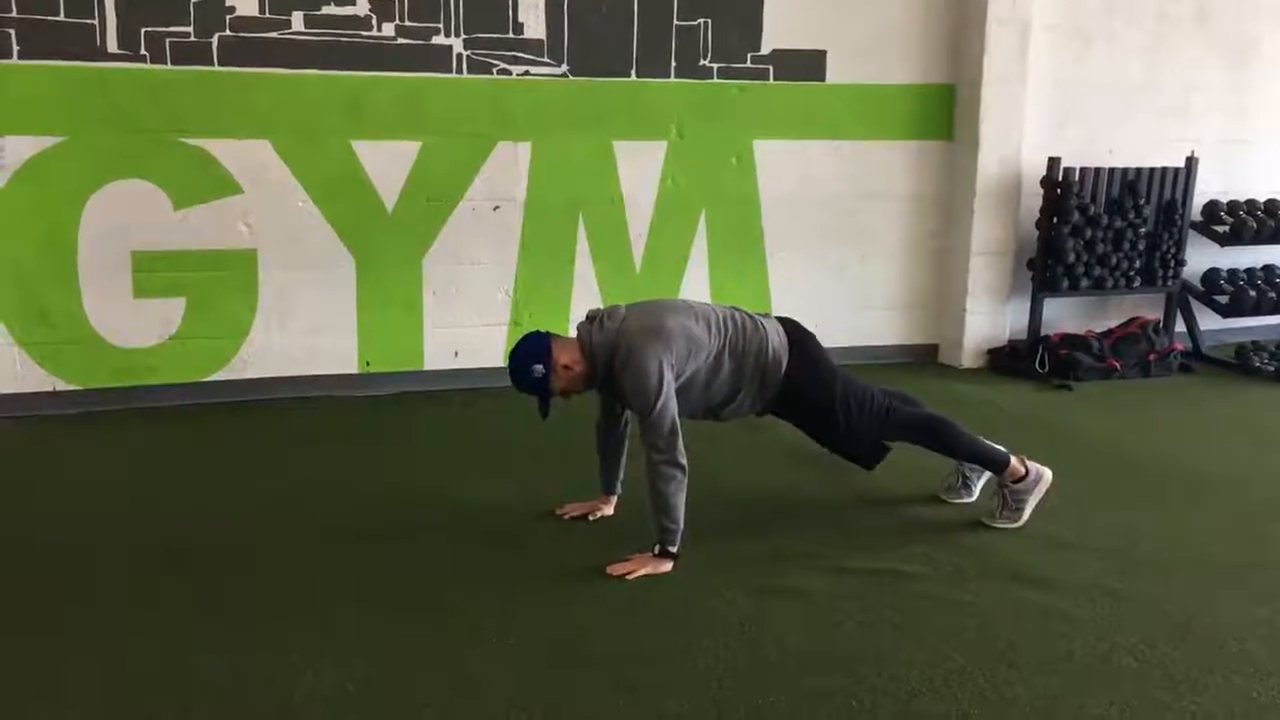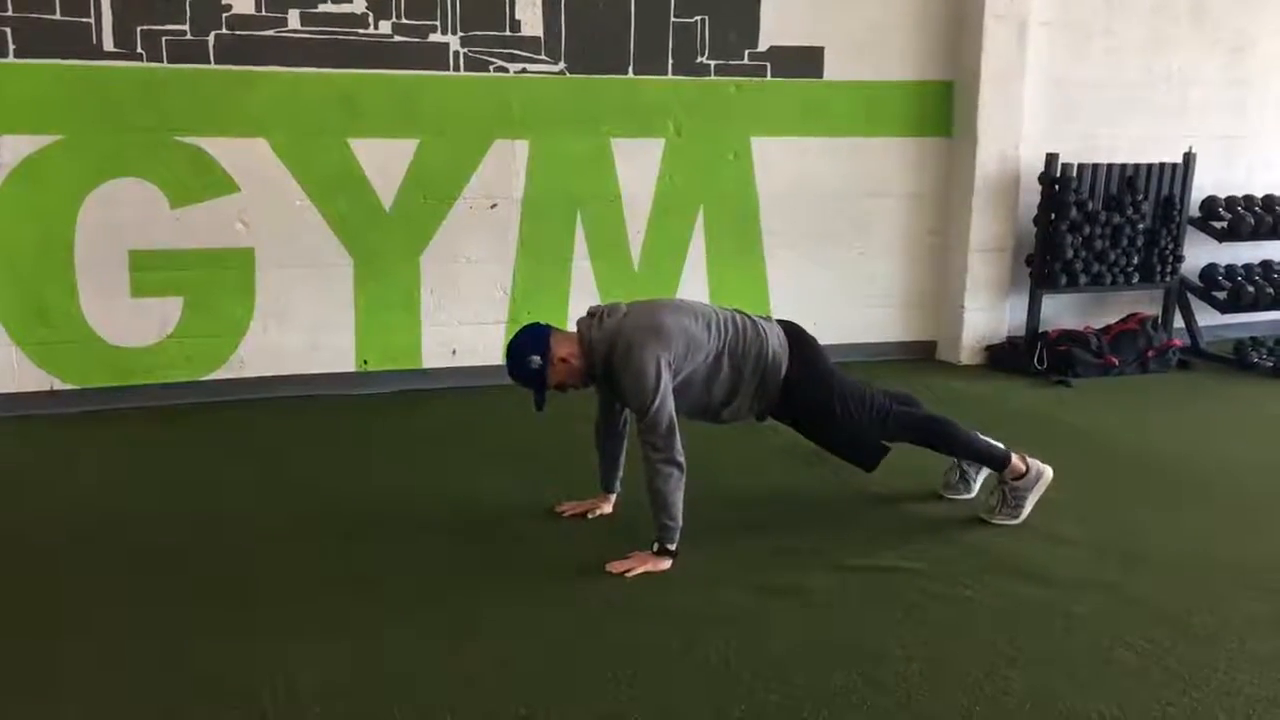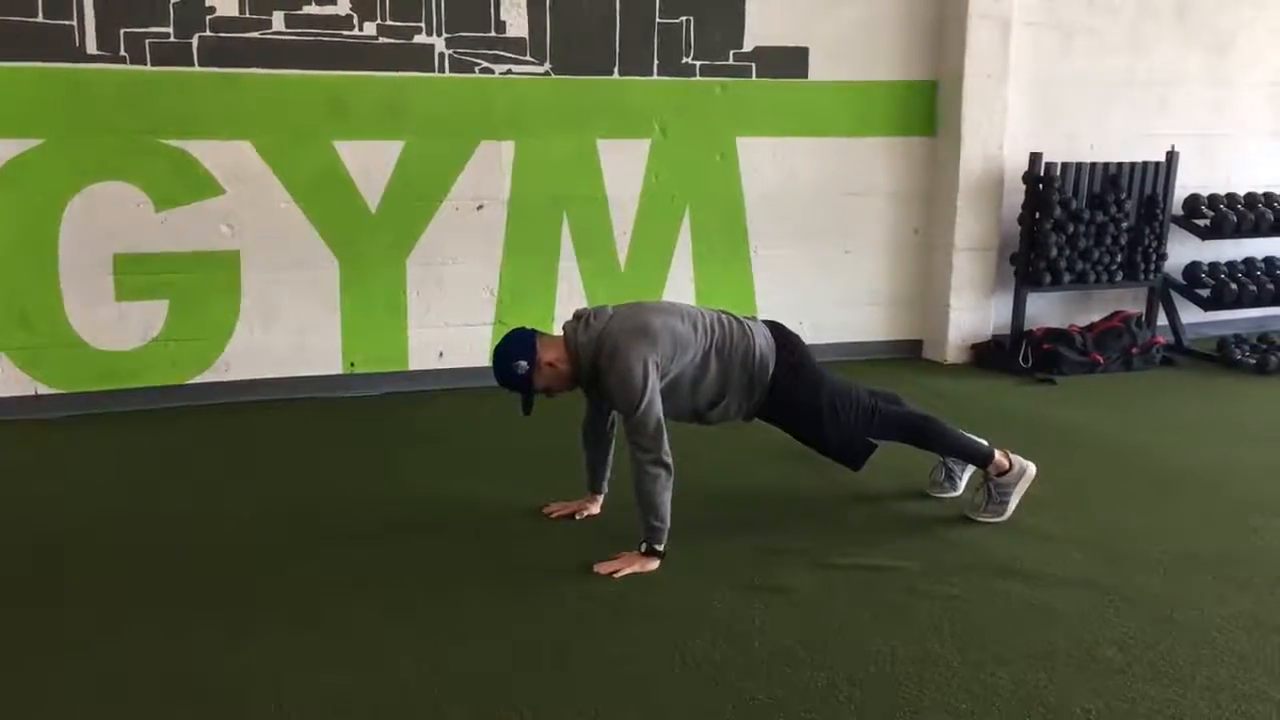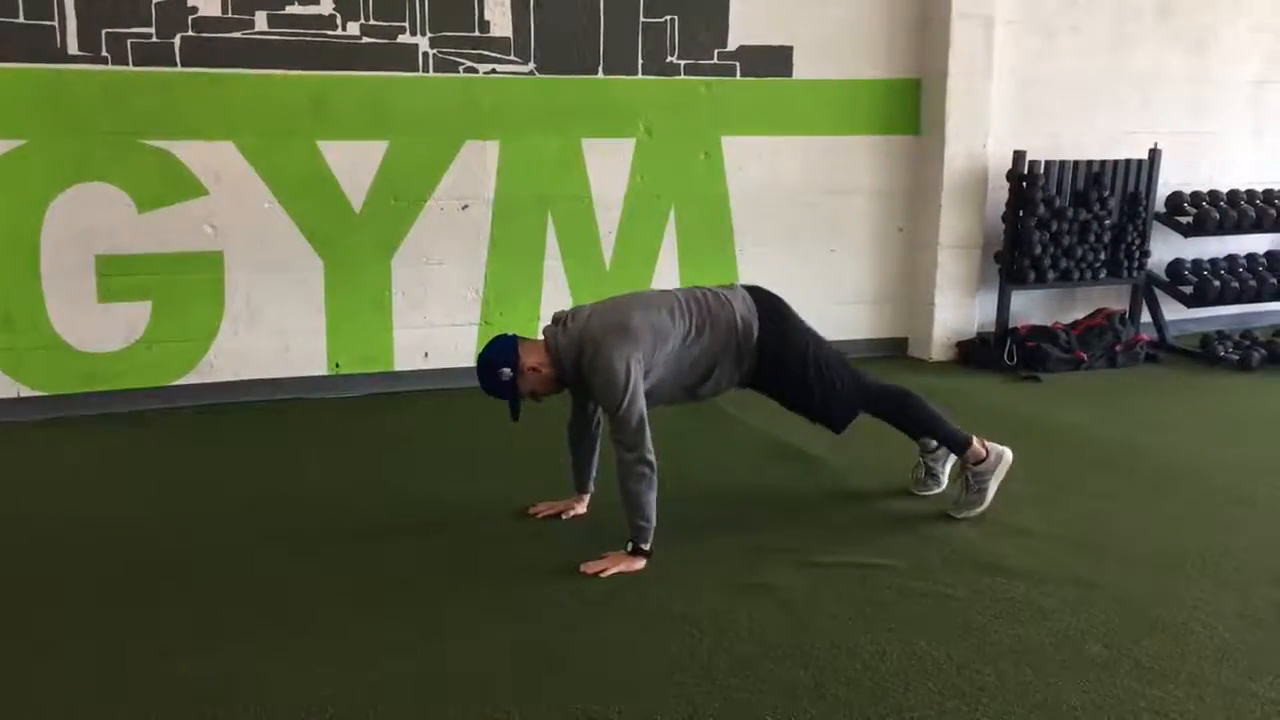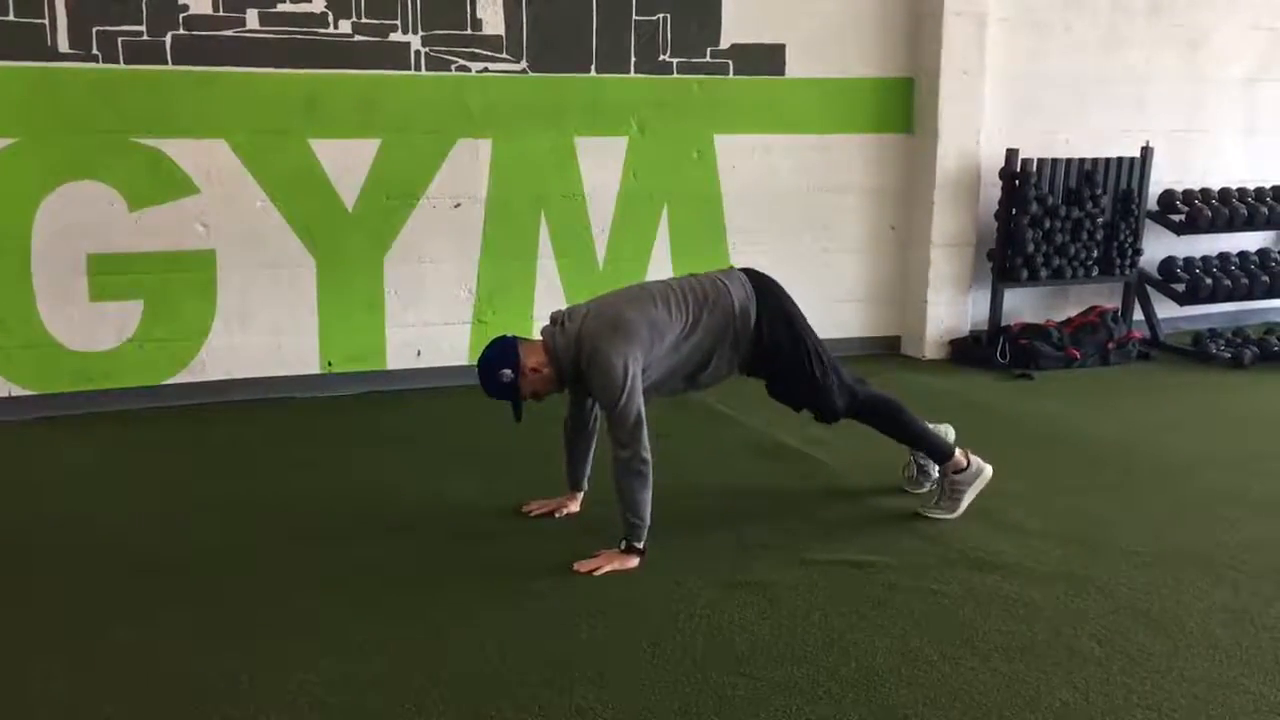
dt=0.3s
person 1, frame 1
left shoulder: (637, 357)
right shoulder: (603, 341)
left elbow: (666, 453)
right elbow: (612, 421)
left wrist: (666, 551)
right wrist: (607, 497)
left hip: (784, 366)
right hip: (767, 357)
left knee: (884, 420)
right knee: (877, 411)
left ankle: (1017, 473)
right ankle: (972, 457)
person 1, frame 2
left shoulder: (634, 354)
right shoulder: (602, 337)
left elbow: (663, 451)
right elbow: (612, 418)
left wrist: (664, 549)
right wrist: (607, 494)
left hip: (784, 370)
right hip: (768, 359)
left knee: (886, 420)
right knee: (878, 409)
left ankle: (1019, 470)
right ankle: (971, 451)
person 1, frame 3
left shoulder: (621, 356)
right shoulder: (590, 342)
left elbow: (651, 452)
right elbow: (599, 420)
left wrist: (652, 549)
right wrist: (594, 495)
left hip: (771, 371)
right hip: (755, 359)
left knee: (871, 418)
right knee: (866, 408)
left ankle: (1002, 466)
right ankle: (956, 452)
person 1, frame 4
left shoulder: (604, 355)
right shoulder: (570, 343)
left elbow: (635, 450)
right elbow: (584, 418)
left wrist: (638, 549)
right wrist: (580, 495)
left hip: (757, 332)
right hip: (740, 325)
left knee: (859, 393)
right knee: (845, 393)
left ankle: (980, 454)
right ankle: (933, 447)
person 1, frame 5
left shoulder: (603, 353)
right shoulder: (570, 340)
left elbow: (631, 447)
right elbow: (582, 415)
left wrist: (633, 547)
right wrist: (574, 493)
left hip: (754, 315)
right hip: (735, 306)
left knee: (843, 397)
right knee: (834, 392)
left ankle: (960, 464)
right ankle: (928, 439)
